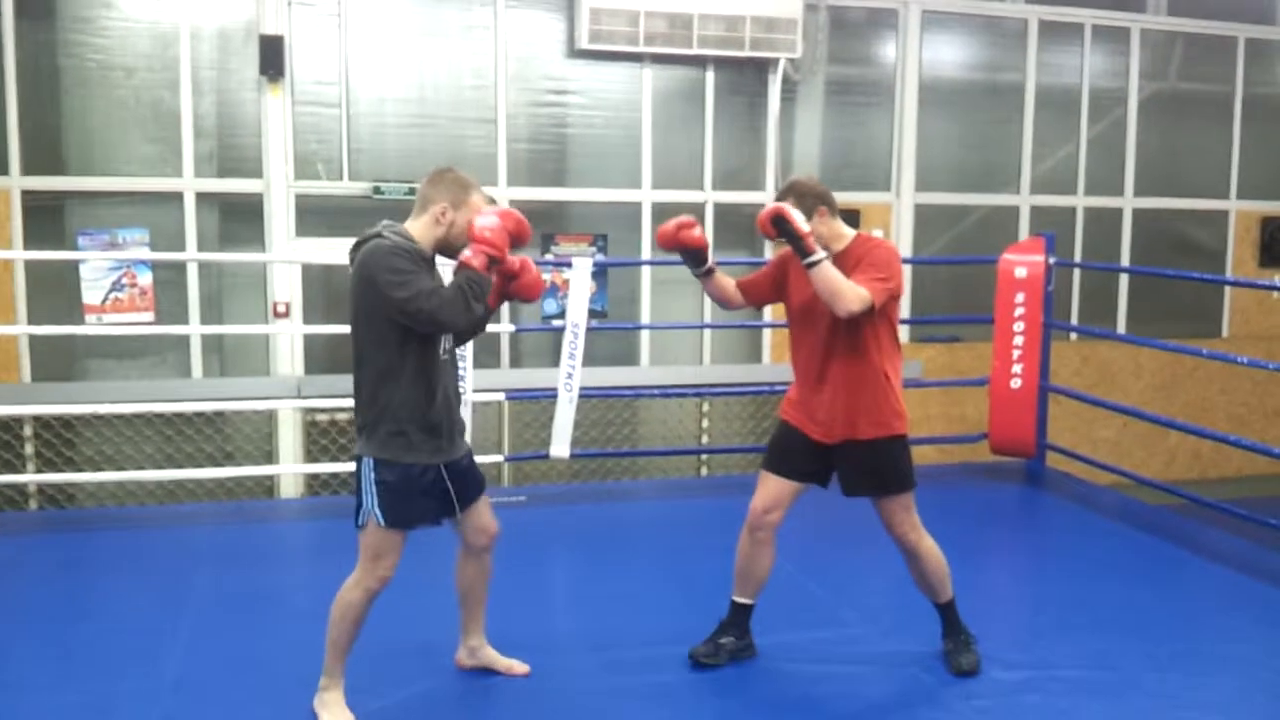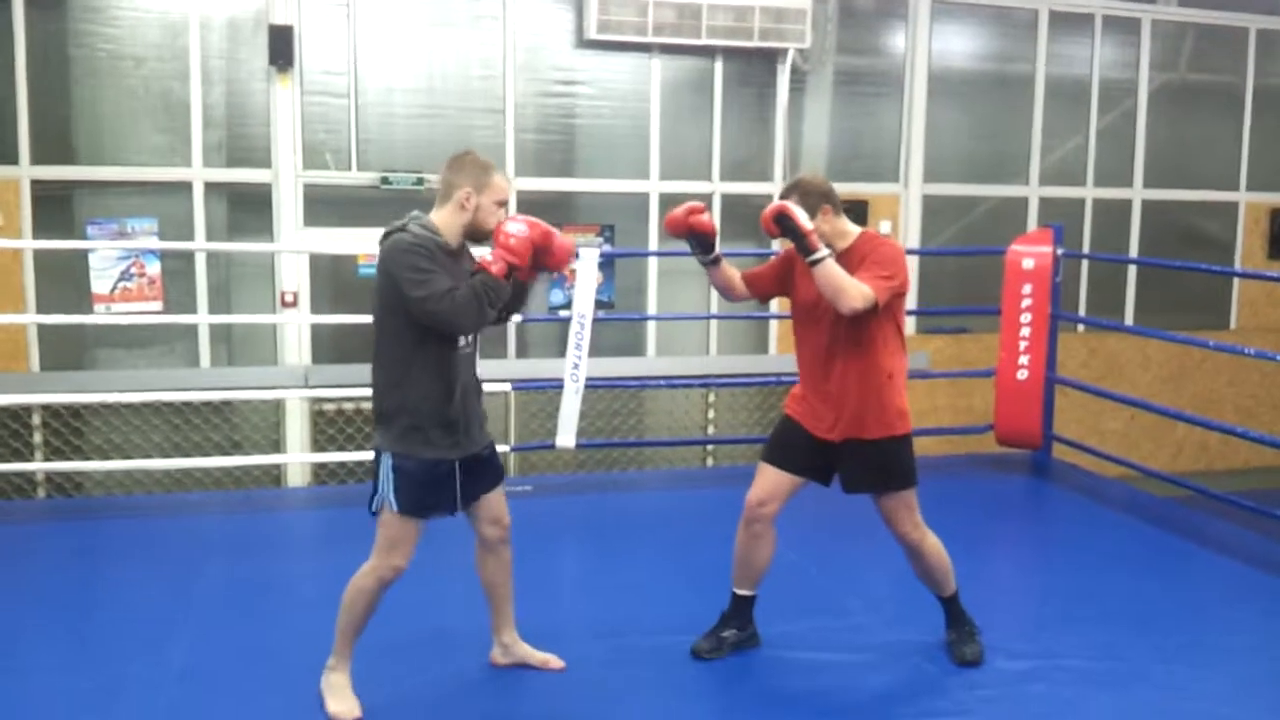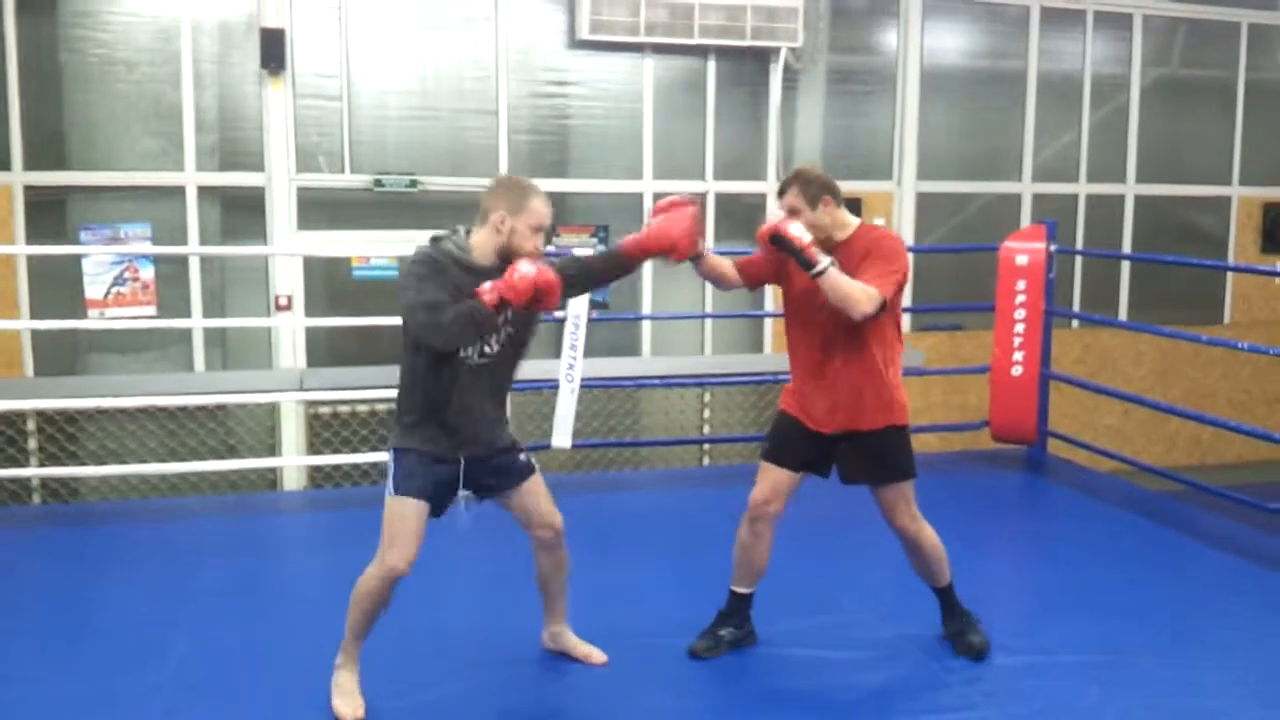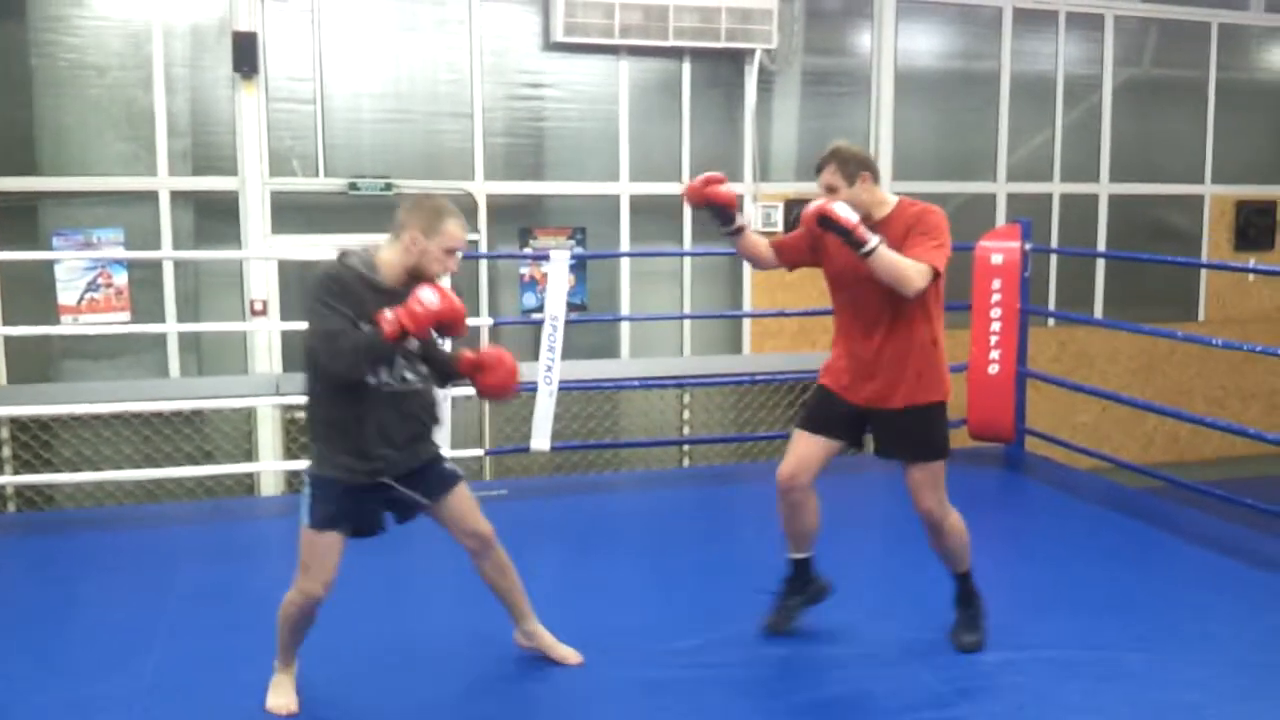
dt=0.4s
person 1, frame 1
left shoulder: (419, 259)
right shoulder: (383, 258)
left elbow: (451, 331)
right elbow: (445, 312)
left wrist: (496, 290)
right wrist: (483, 257)
left hip: (443, 438)
right hip: (394, 448)
left knee: (482, 537)
right knee: (375, 573)
left ankle: (473, 644)
person 1, frame 2
left shoulder: (456, 252)
right shoulder: (406, 249)
left elbow: (490, 308)
right elbow: (454, 315)
left wrist: (535, 267)
right wrist: (503, 262)
left hip: (465, 430)
right hip: (413, 440)
left knee: (496, 530)
right knee: (390, 562)
left ankle: (506, 643)
right ankle: (335, 669)
person 1, frame 3
left shoulder: (521, 270)
right shoulder: (430, 264)
left elbow: (591, 270)
right elbow: (434, 333)
left wrist: (645, 244)
right wrist: (499, 295)
left hip: (487, 437)
right hip: (423, 441)
left knee: (549, 531)
right knee: (394, 561)
left ankle: (556, 630)
right ankle: (346, 665)
person 1, frame 4
left shoulder: (419, 290)
right shoulder: (335, 284)
right elbow: (337, 359)
left wrist: (470, 365)
right wrist: (402, 321)
left hip: (412, 454)
right hip: (345, 464)
left knee: (481, 537)
right knee: (312, 586)
left ankle: (531, 631)
right ankle: (284, 668)
person 2, frame 1
left shoulder: (879, 255)
right shoulder: (791, 263)
left elbow: (848, 304)
right elbow: (734, 296)
left wrist: (806, 245)
right wrist: (700, 263)
left hip: (872, 423)
right hip: (807, 417)
left knee: (907, 533)
right knee: (760, 516)
left ankle: (955, 630)
right ankle: (735, 630)
person 2, frame 2
left shoulder: (884, 252)
right shoulder: (796, 259)
left elbow: (851, 301)
right elbow: (737, 289)
left wrist: (809, 244)
right wrist: (707, 252)
left hip: (876, 420)
right hip: (811, 414)
left knee: (909, 531)
right knee: (757, 507)
left ankle: (958, 621)
right ankle: (738, 621)
person 2, frame 3
left shoulder: (884, 246)
right shoulder: (794, 249)
left elbow: (859, 306)
right elbow: (733, 276)
left wrist: (809, 255)
right wrist: (695, 253)
left hip: (874, 413)
right hip: (805, 409)
left knee: (905, 524)
right knee: (760, 508)
left ankle: (955, 614)
right ankle: (734, 620)
person 2, frame 4
left shoulder: (926, 219)
right shoulder: (829, 228)
left elbow: (912, 281)
right elbow: (765, 254)
left wrist: (857, 235)
right wrist: (729, 221)
left hip: (914, 388)
right hip: (846, 381)
left knee: (931, 505)
right knee: (792, 478)
left ankle: (968, 601)
right ankle: (802, 580)
